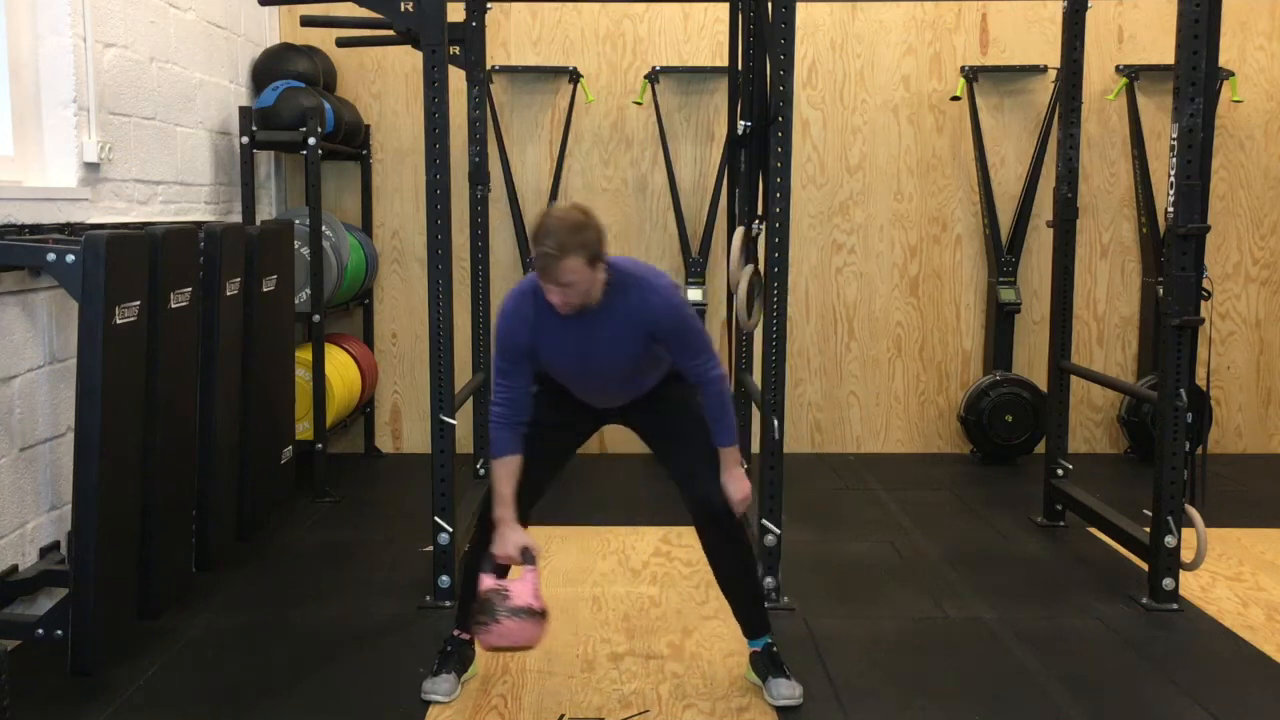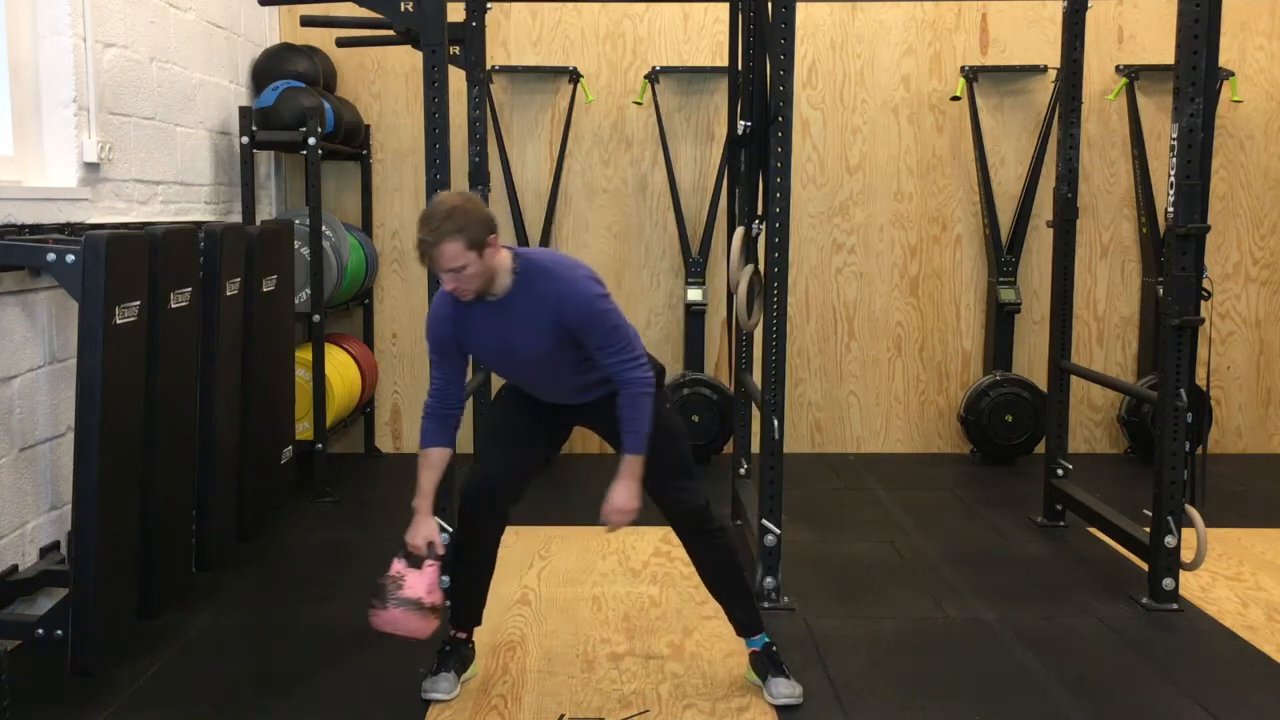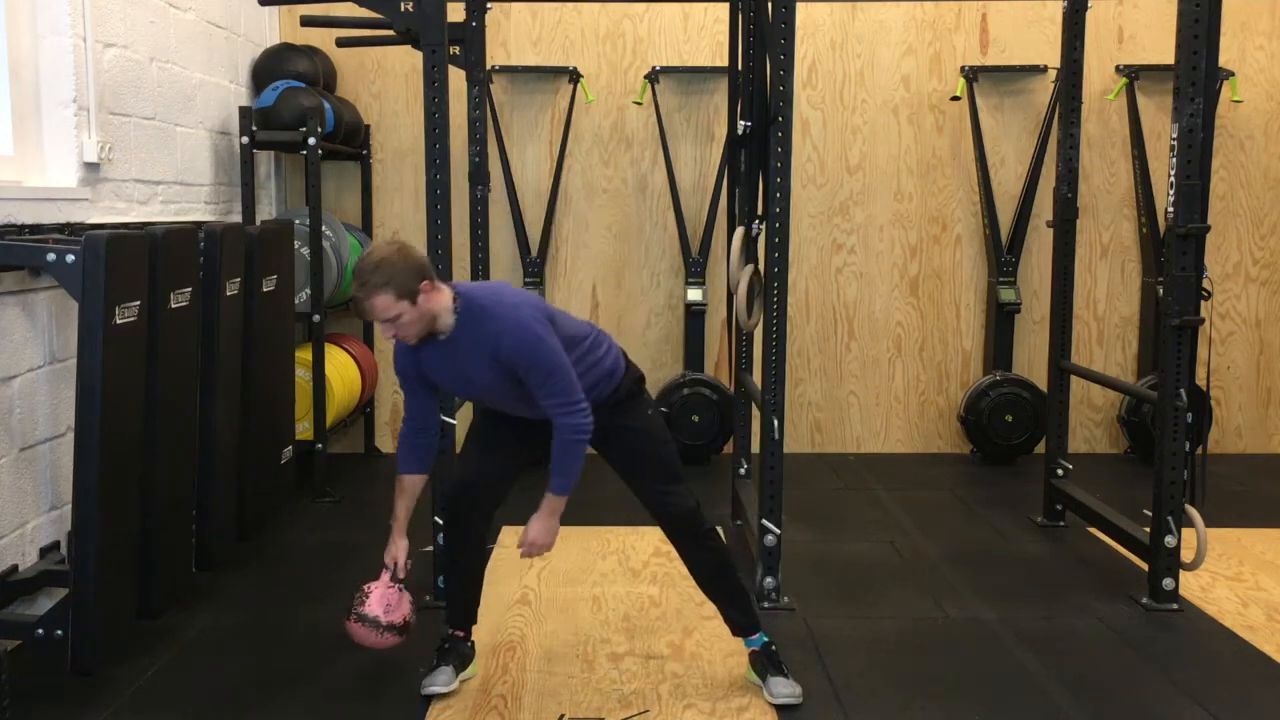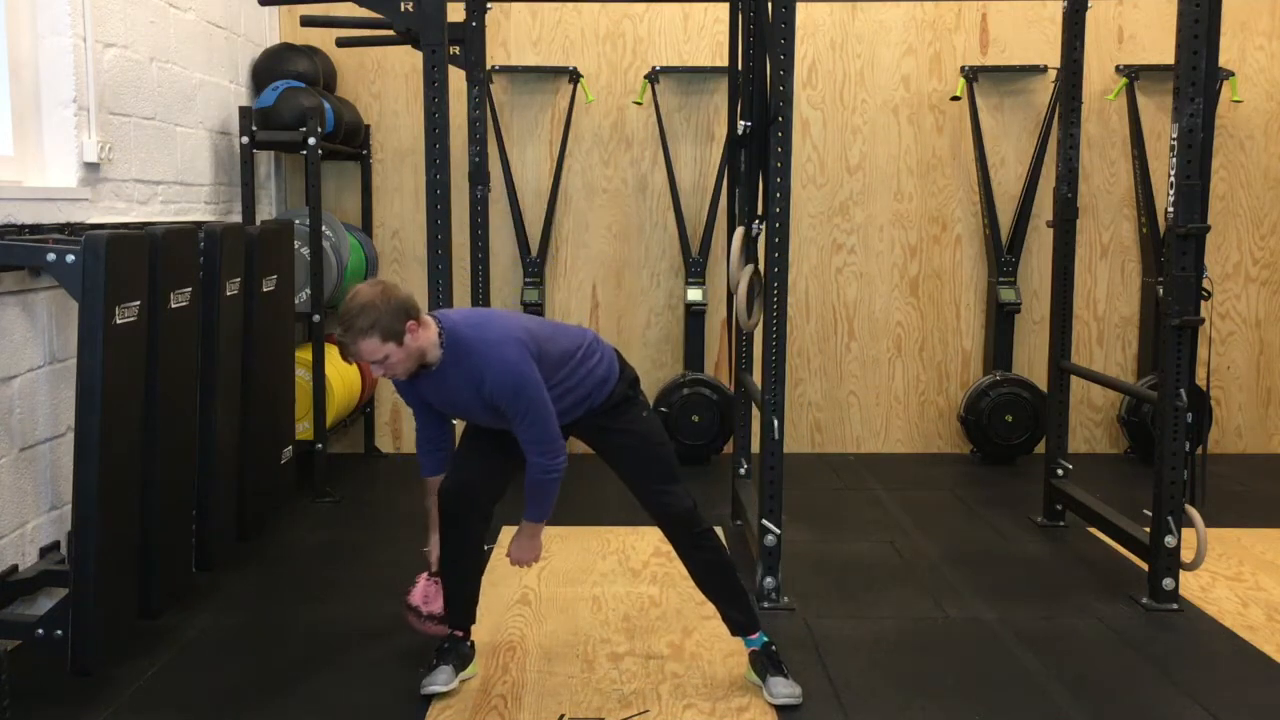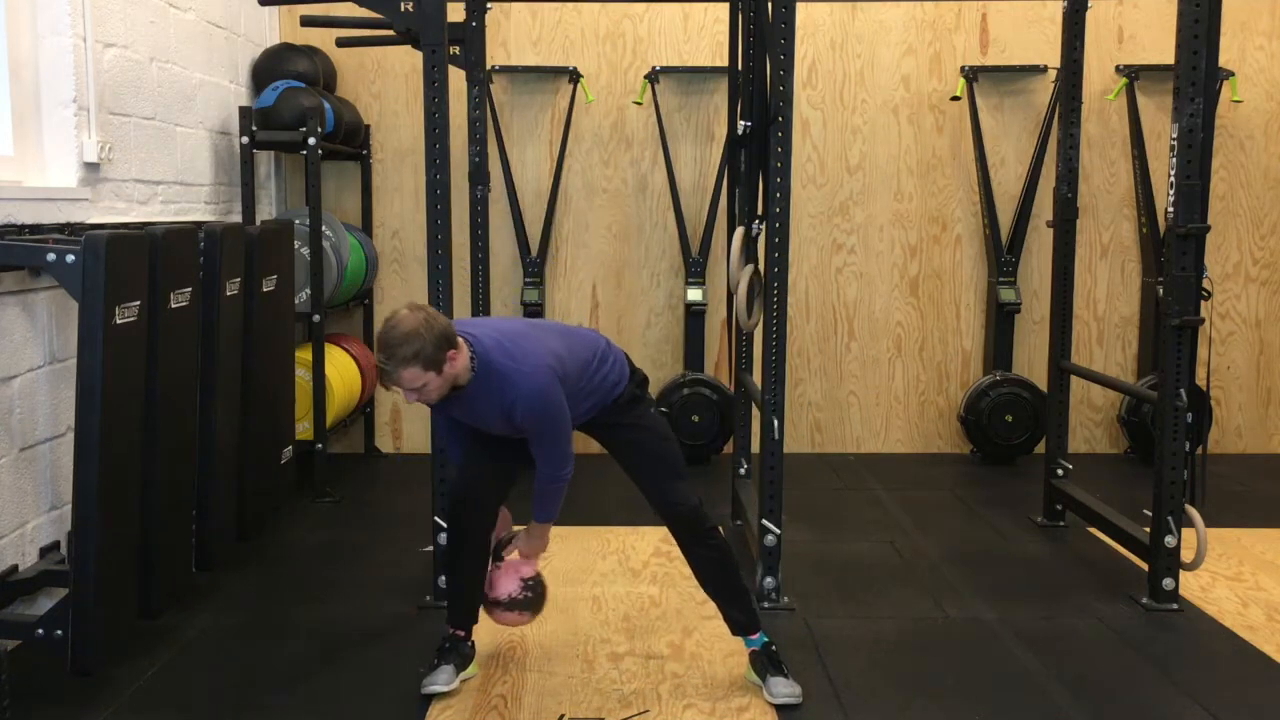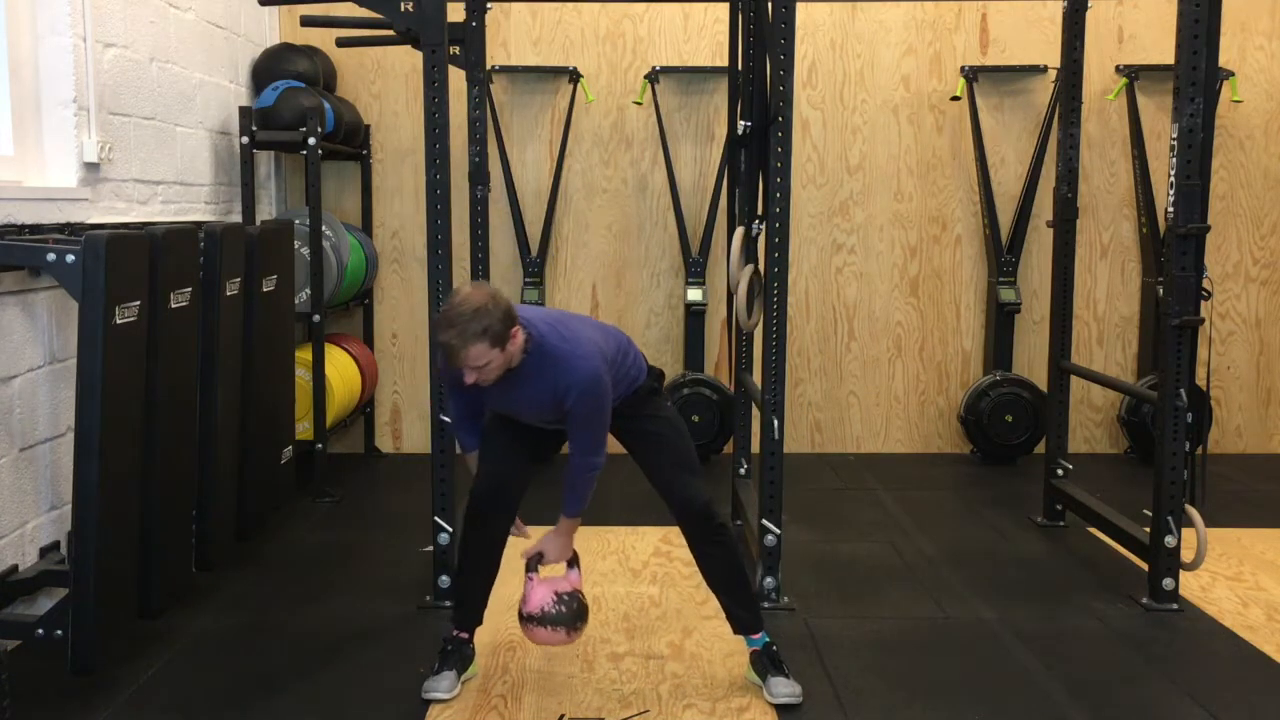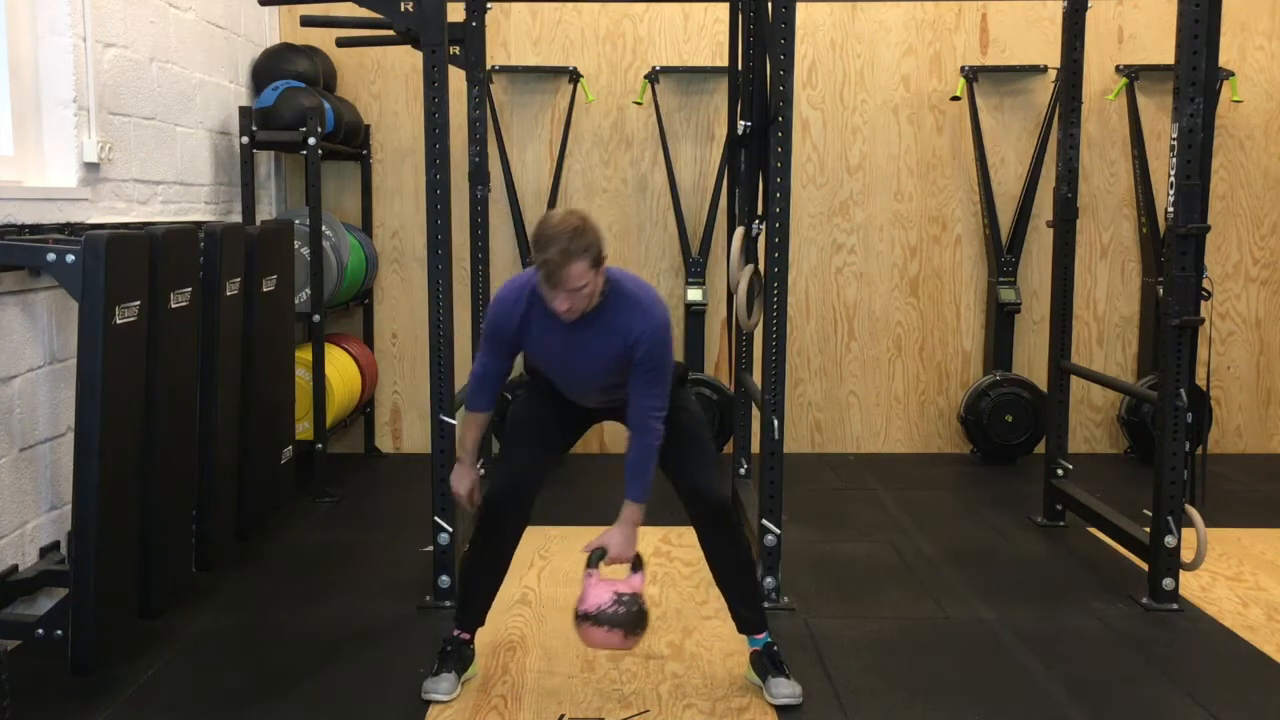
dt=0.3s
person 1, frame 1
left shoulder: (654, 294)
right shoulder: (521, 310)
left elbow: (708, 375)
right elbow: (507, 417)
left wrist: (731, 466)
right wrist: (505, 521)
left hip: (655, 393)
right hip: (565, 397)
left knee: (716, 506)
right knee: (501, 505)
left ankle: (762, 648)
right ankle: (462, 640)
person 1, frame 2
left shoulder: (565, 284)
right shoulder: (448, 311)
left elbow: (636, 374)
right elbow: (442, 408)
left wrist: (629, 477)
right wrist: (423, 510)
left hip: (615, 391)
right hip: (534, 400)
left knee: (686, 508)
right knee: (480, 498)
left ankle: (759, 646)
right ankle: (460, 641)
person 1, frame 3
left shoulder: (510, 320)
right shoulder: (413, 350)
left elbow: (574, 420)
right elbow: (418, 438)
left wrist: (550, 512)
right wrist: (399, 532)
left hip: (607, 395)
right hip: (520, 409)
left knee: (677, 512)
right knee: (464, 497)
left ankle: (758, 645)
right ankle: (458, 641)
person 1, frame 4
left shoulder: (496, 354)
right shoulder: (411, 367)
left elbow: (547, 456)
right elbow: (434, 444)
left wrist: (530, 532)
right wrist: (437, 528)
left hip: (601, 396)
left knee: (675, 511)
right knee: (460, 499)
left ankle: (757, 645)
right ankle: (458, 641)
person 1, frame 5
left shoulder: (525, 379)
right shoulder: (431, 369)
left elbow: (554, 468)
right elbow: (454, 434)
left wrist: (536, 534)
right wrist: (489, 508)
left hip: (611, 395)
left knee: (681, 509)
right knee: (468, 501)
left ankle: (758, 645)
right ankle: (458, 641)
person 1, frame 6
left shoulder: (576, 363)
right shoulder: (465, 357)
left elbow: (587, 458)
right elbow: (467, 423)
left wrist: (564, 532)
right wrist: (498, 497)
left hip: (628, 395)
left knee: (694, 507)
right knee: (487, 501)
left ankle: (760, 647)
right ankle: (460, 641)
person 1, frame 7
left shoulder: (645, 315)
right shoulder: (514, 300)
left elbow: (648, 425)
right elbow: (486, 379)
left wrist: (628, 524)
right wrist: (465, 460)
left hip: (646, 393)
right hip: (557, 393)
left knee: (712, 501)
right knee: (502, 497)
left ankle: (761, 646)
right ankle: (460, 641)
